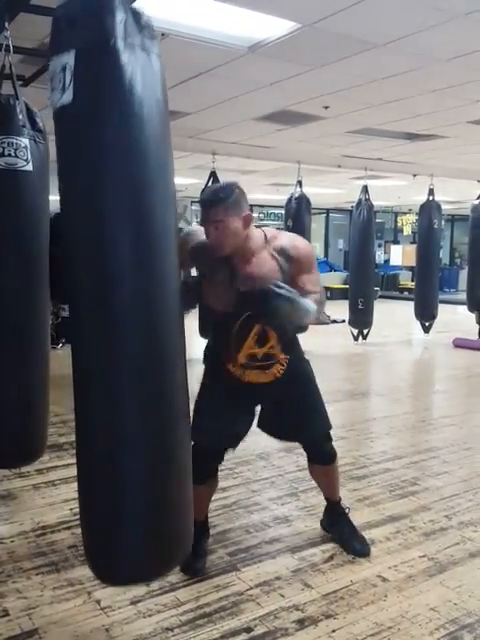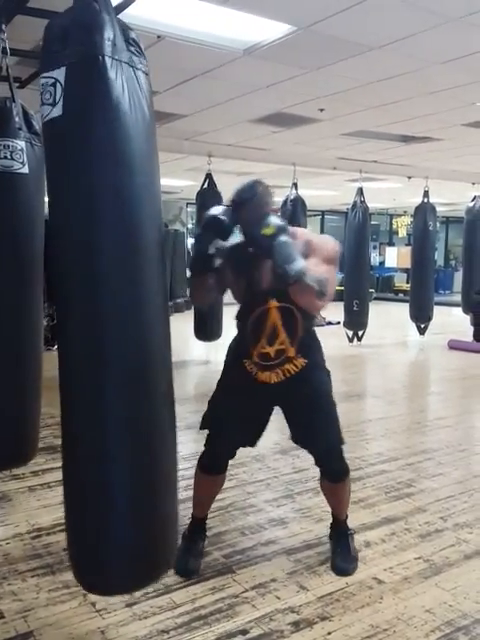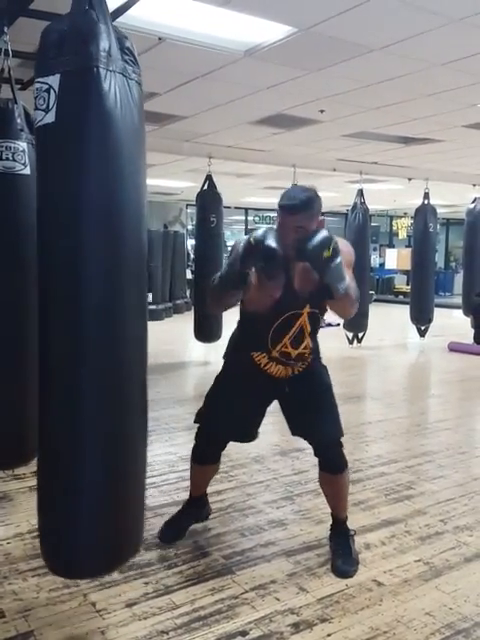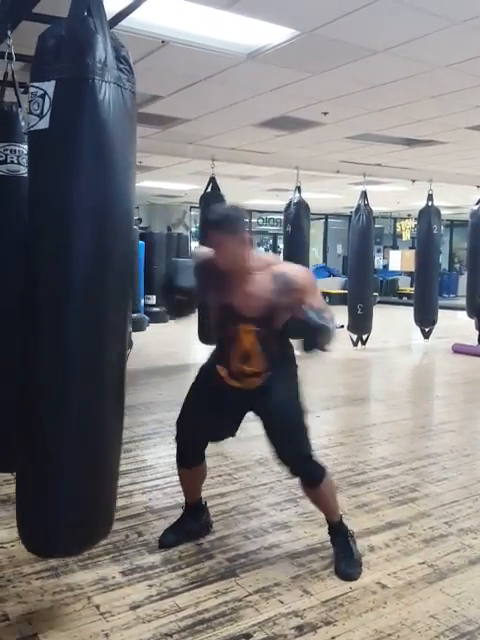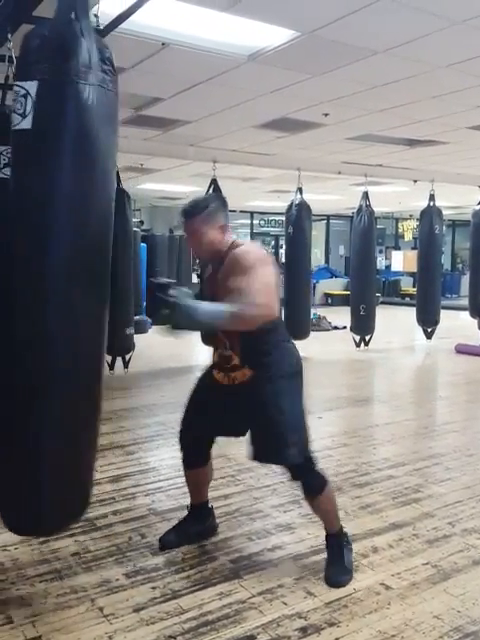
dt=0.3s
person 1, frame 1
left shoulder: (292, 250)
right shoulder: (202, 248)
left elbow: (316, 305)
left wrist: (294, 305)
left hip: (284, 364)
right hip: (227, 372)
left knee: (318, 443)
right knee: (206, 452)
left ankle: (335, 516)
right ankle: (198, 533)
person 1, frame 2
left shoulder: (319, 245)
right shoulder: (237, 253)
left elbow: (317, 297)
right elbow: (200, 298)
left wrist: (282, 246)
right wrist: (204, 247)
left hip: (304, 368)
right hip: (246, 368)
left knee: (330, 456)
right knee: (216, 450)
left ankle: (341, 531)
right ankle: (195, 534)
person 1, frame 3
left shoulder: (337, 250)
right shoulder: (257, 248)
left elbow: (347, 309)
right elbow: (217, 303)
left wrist: (329, 266)
right wrist: (241, 263)
left hip: (303, 365)
right hip: (248, 363)
left knee: (331, 449)
right knee: (209, 438)
left ankle: (341, 532)
right ankle: (195, 505)
person 1, frame 4
left shoulder: (287, 277)
right shoulder: (208, 264)
left elbow: (320, 322)
left wrist: (320, 328)
left hip: (272, 376)
right hip: (222, 371)
left knee: (298, 461)
right knee: (189, 441)
left ankle: (340, 533)
right ankle: (195, 515)
person 1, frame 5
left shoulder: (248, 256)
right shoulder: (216, 263)
left elbow: (258, 310)
left wrist: (195, 312)
right wrist: (185, 306)
left hip: (271, 372)
right hip: (229, 370)
left knee: (298, 464)
right knee: (193, 439)
left ankle: (338, 541)
right ankle: (200, 517)
